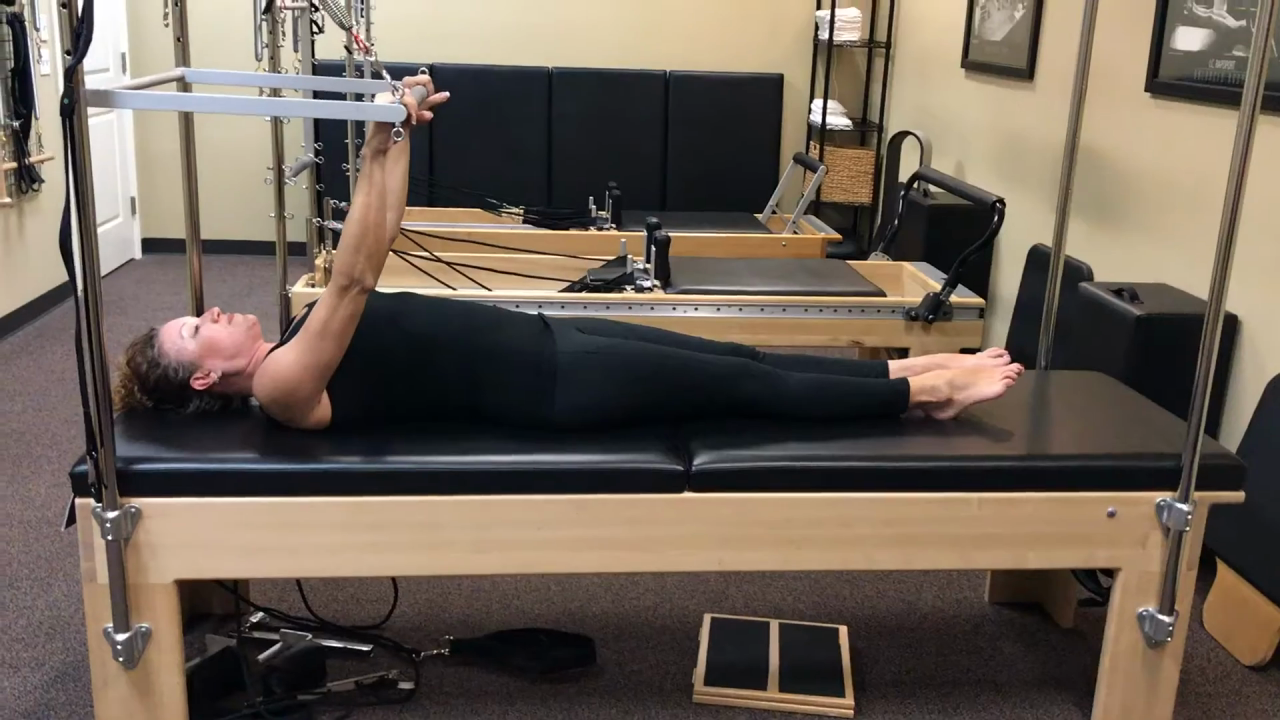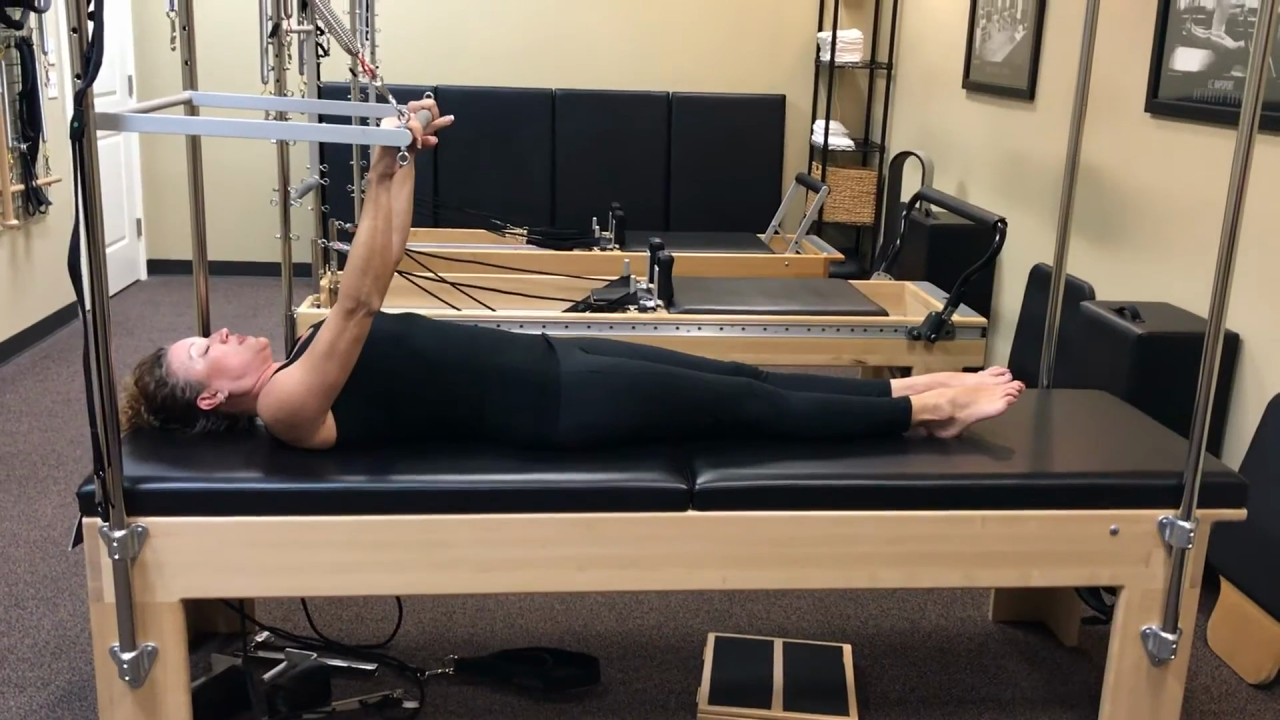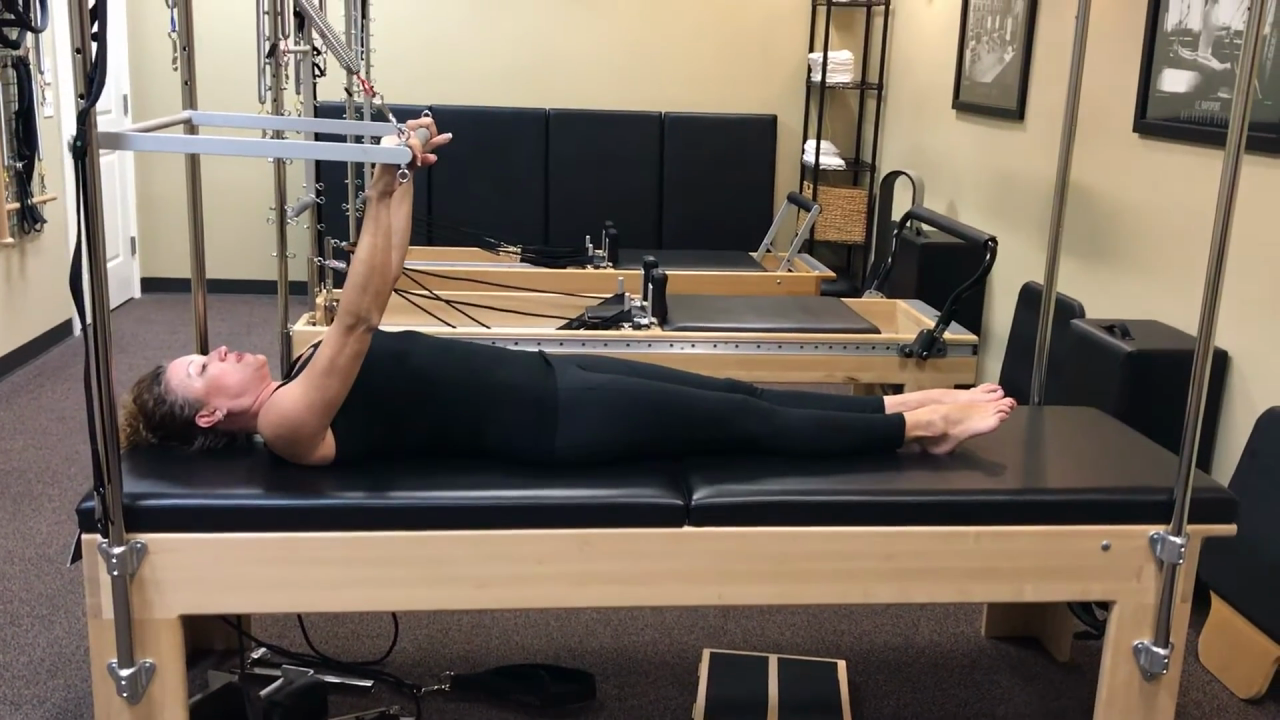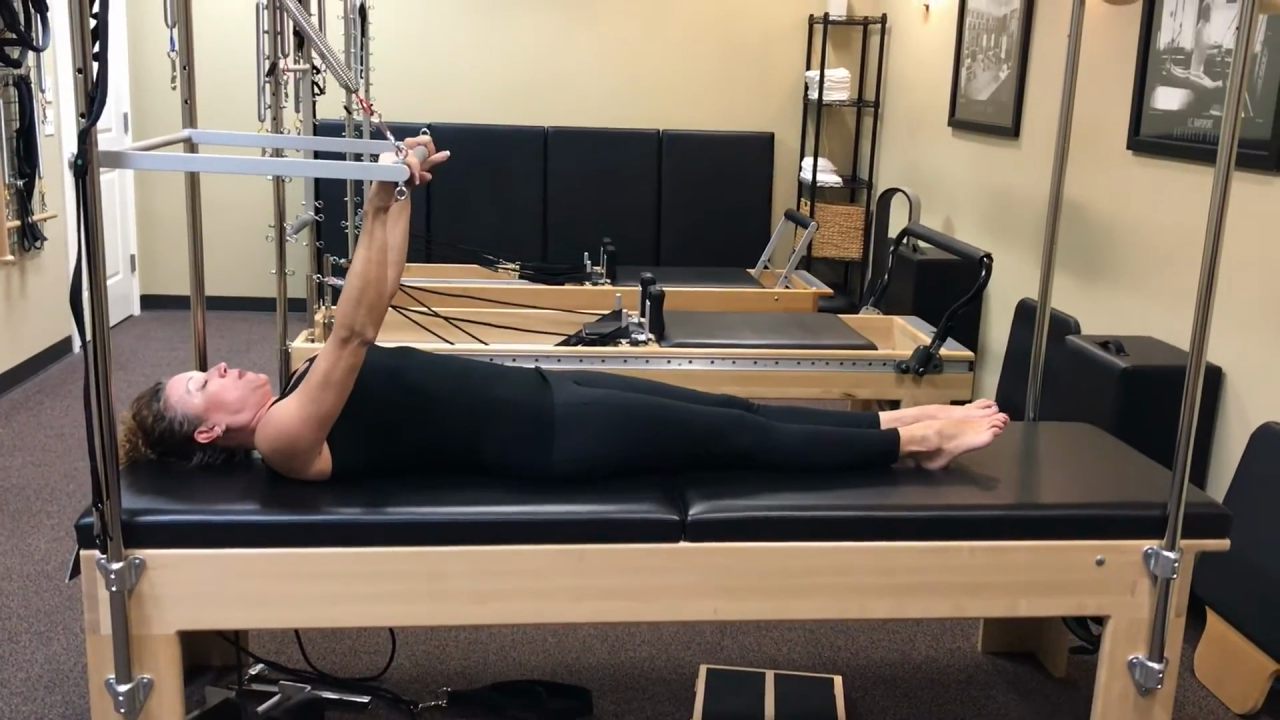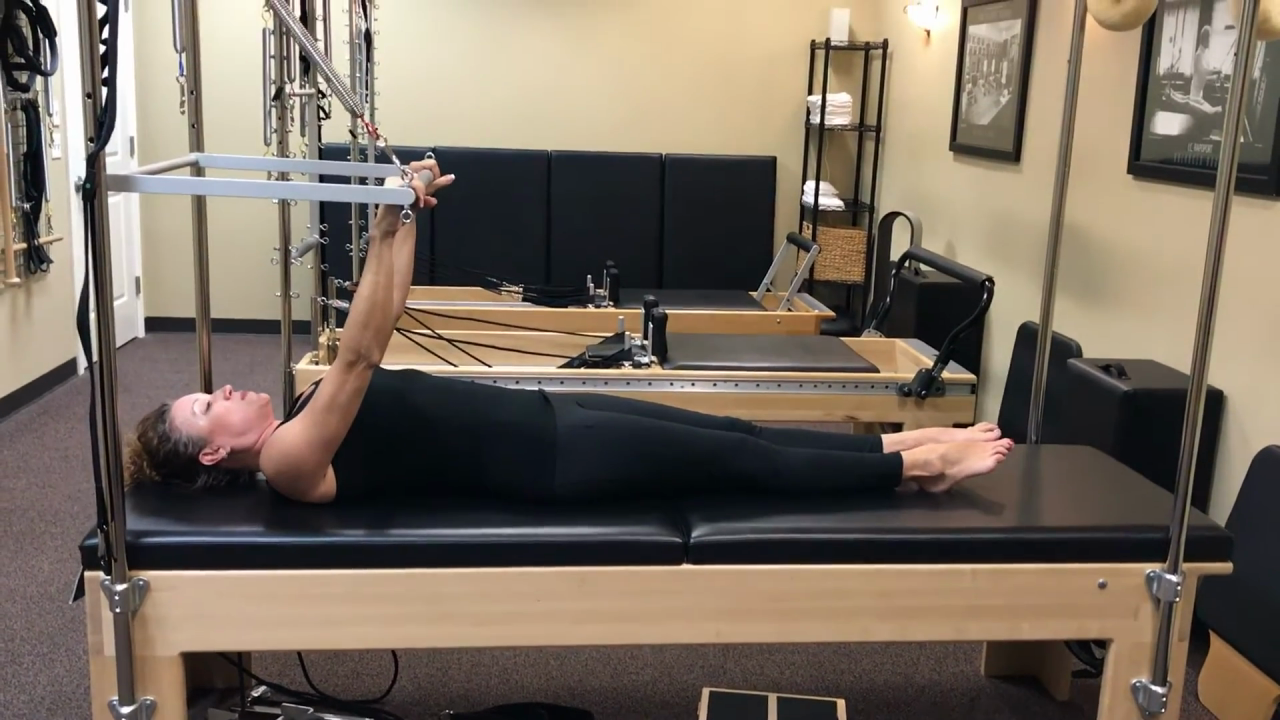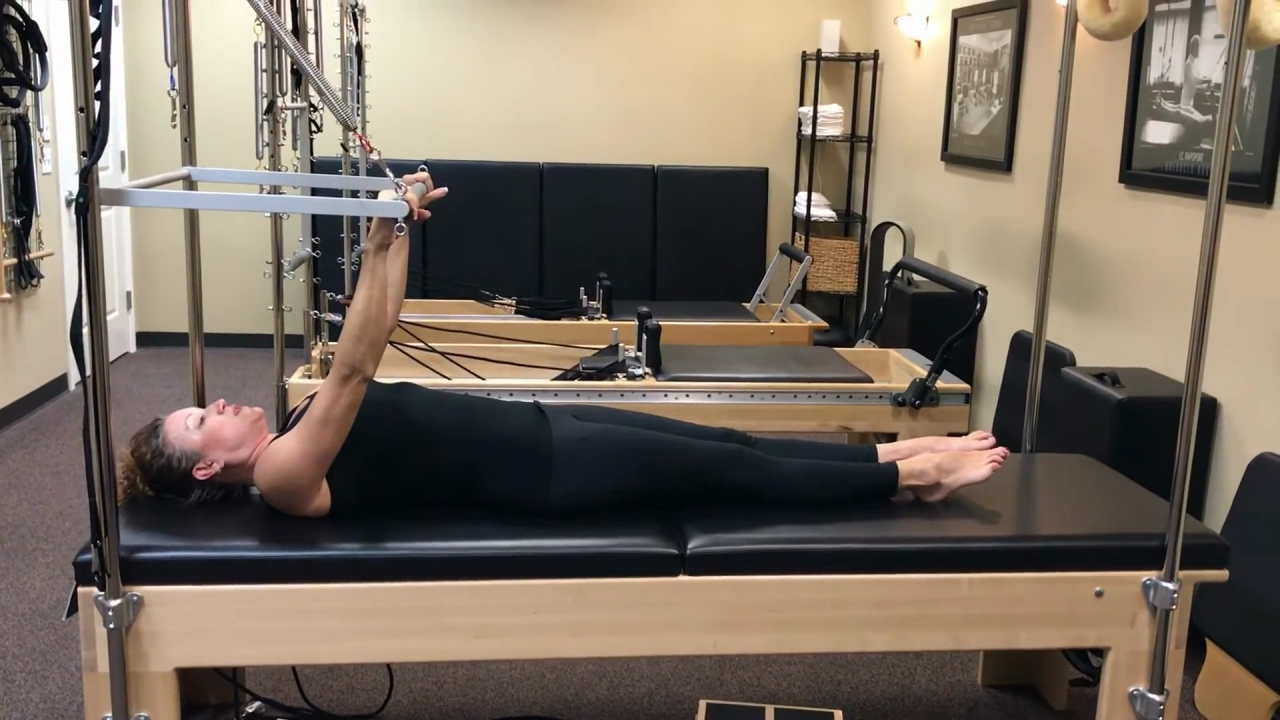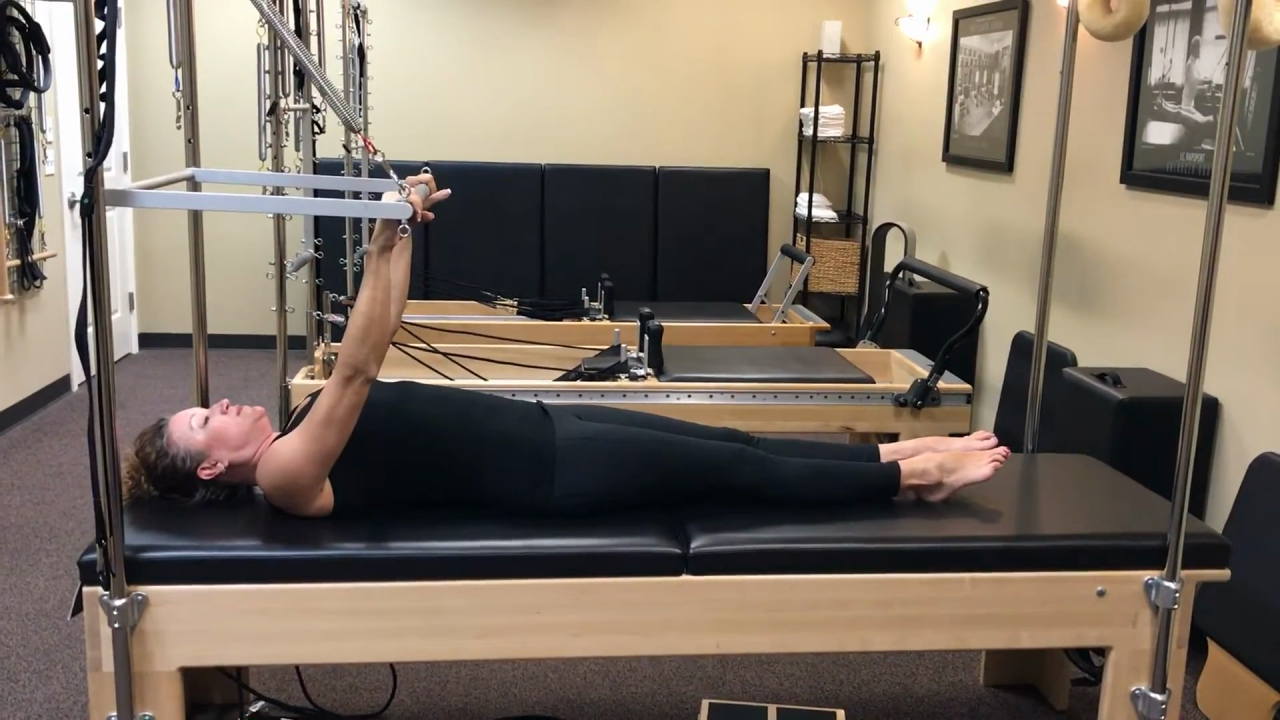
dt=0.7s
person 1, frame 1
left shoulder: (293, 346)
right shoulder: (283, 388)
left elbow: (374, 247)
right elbow: (355, 277)
left wrist: (395, 136)
right wrist: (376, 149)
left hip: (537, 339)
right hip: (541, 386)
left knee: (733, 358)
right knee: (742, 386)
left ankle: (907, 372)
right ankle: (922, 393)
person 1, frame 2
left shoulder: (300, 365)
right shoulder: (288, 408)
left elbow: (381, 268)
right elbow: (360, 299)
left wrist: (401, 159)
right wrist: (382, 172)
left hip: (542, 362)
right hip: (545, 406)
left knee: (737, 378)
right knee: (745, 406)
left ankle: (909, 390)
right ankle: (925, 413)
person 1, frame 3
left shoulder: (298, 382)
right shoulder: (291, 425)
left elbow: (377, 285)
right elbow: (359, 316)
left wrist: (401, 175)
right wrist: (381, 189)
left hip: (540, 377)
right hip: (543, 423)
left knee: (732, 396)
right knee: (741, 423)
left ankle: (905, 406)
right ankle: (918, 427)
person 1, frame 4
left shoulder: (296, 397)
right shoulder: (287, 440)
left elbow: (373, 305)
right elbow: (353, 330)
left wrist: (398, 193)
right wrist: (376, 206)
left hip: (535, 394)
right hip: (537, 439)
left knee: (727, 410)
right knee: (735, 437)
left ankle: (900, 421)
right ankle: (912, 444)
person 1, frame 5
left shoulder: (300, 422)
right shoulder: (290, 462)
left elbow: (382, 323)
right elbow: (359, 353)
left wrist: (403, 217)
right wrist: (384, 231)
left hip: (540, 414)
right hip: (541, 461)
left knee: (729, 433)
right knee: (733, 461)
left ankle: (901, 443)
right ankle: (917, 468)
person 1, frame 6
left shoulder: (296, 432)
right shoulder: (284, 476)
left elbow: (373, 342)
right elbow: (354, 367)
left wrist: (396, 230)
right wrist: (378, 243)
left hip: (533, 427)
right hip: (536, 473)
left knee: (725, 444)
right knee: (731, 471)
left ankle: (891, 454)
right ankle: (910, 479)
person 1, frame 7
left shoulder: (298, 433)
right shoulder: (286, 475)
left elbow: (377, 338)
right elbow: (357, 367)
left wrist: (398, 233)
right wrist: (384, 244)
left hip: (536, 428)
right hip: (540, 474)
left knee: (726, 446)
right knee: (734, 472)
left ankle: (894, 455)
right ankle: (914, 479)
